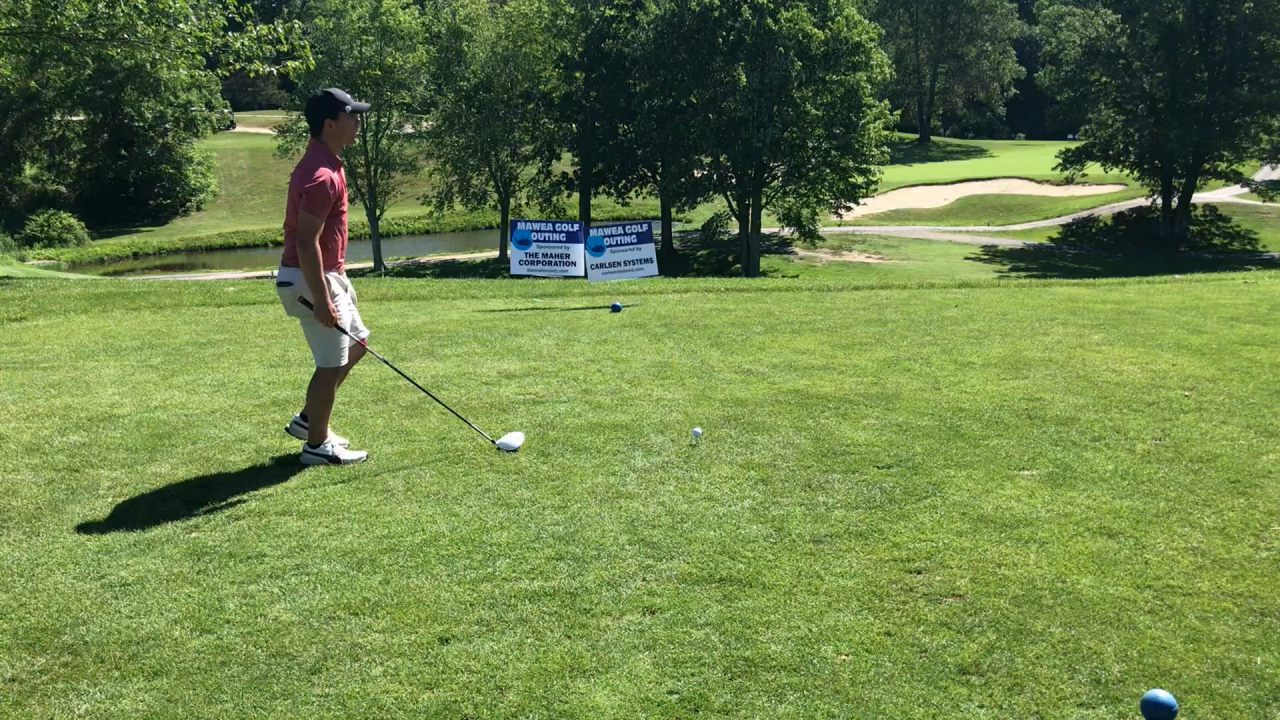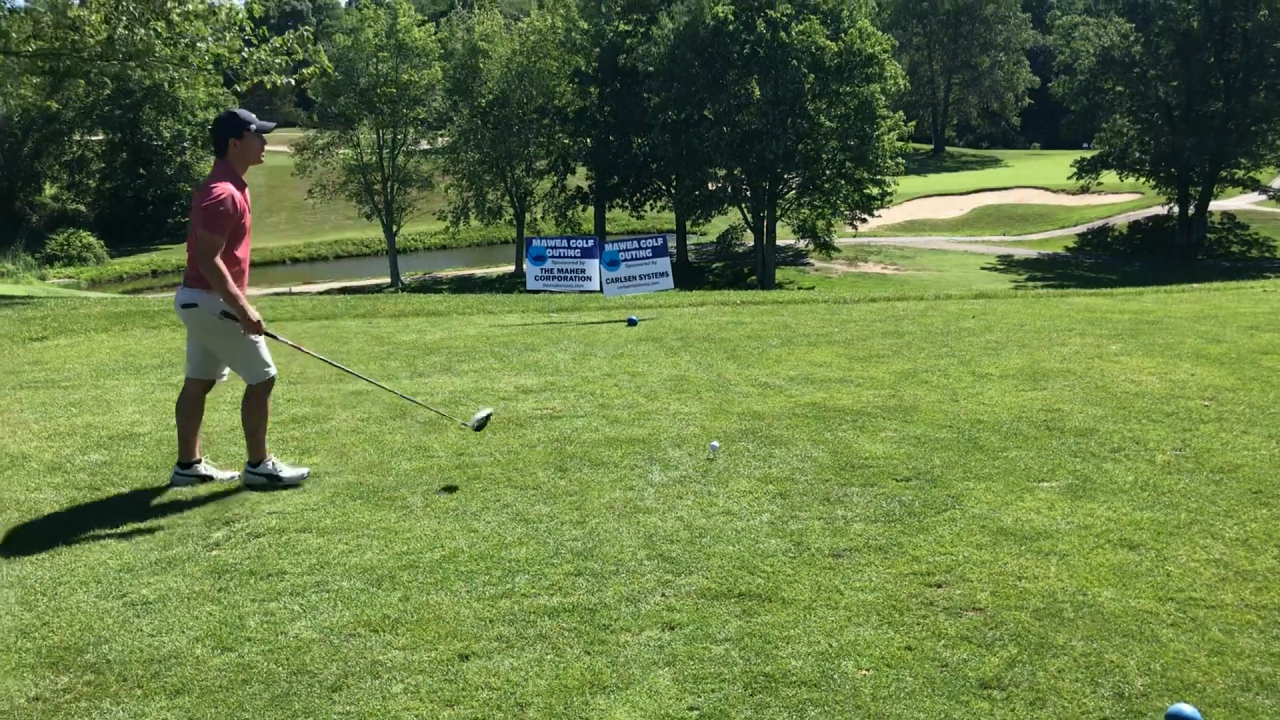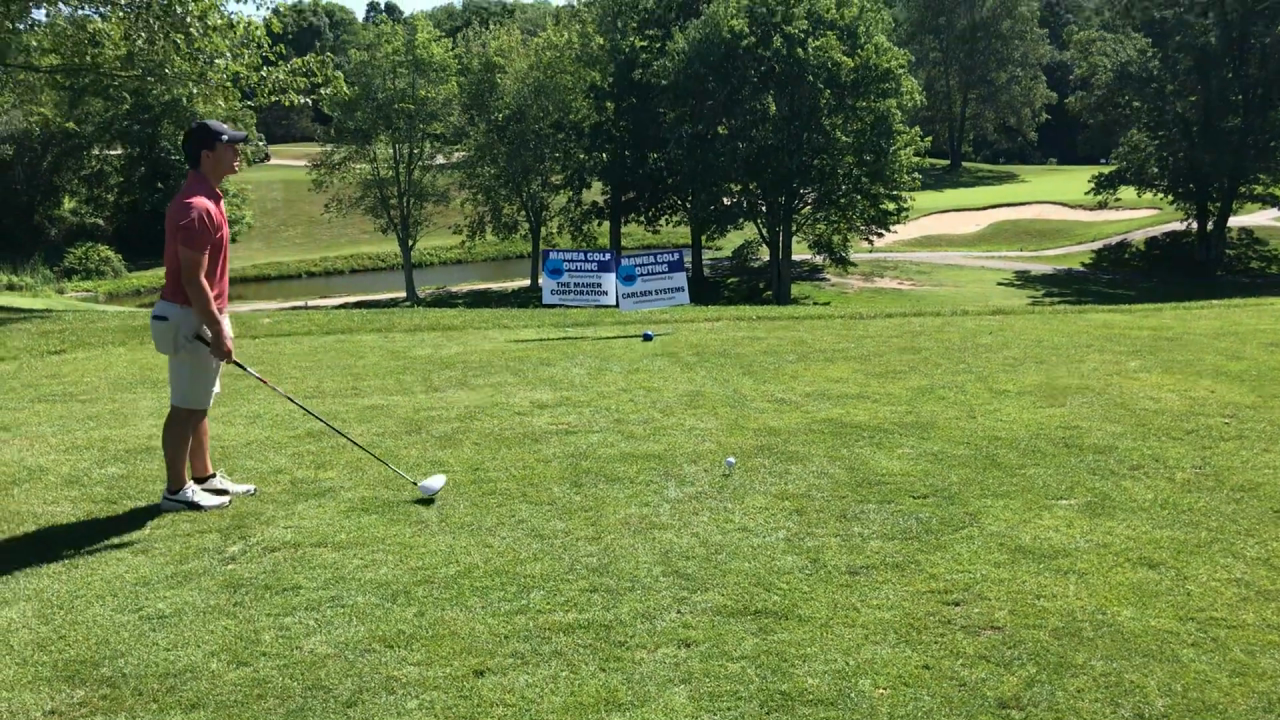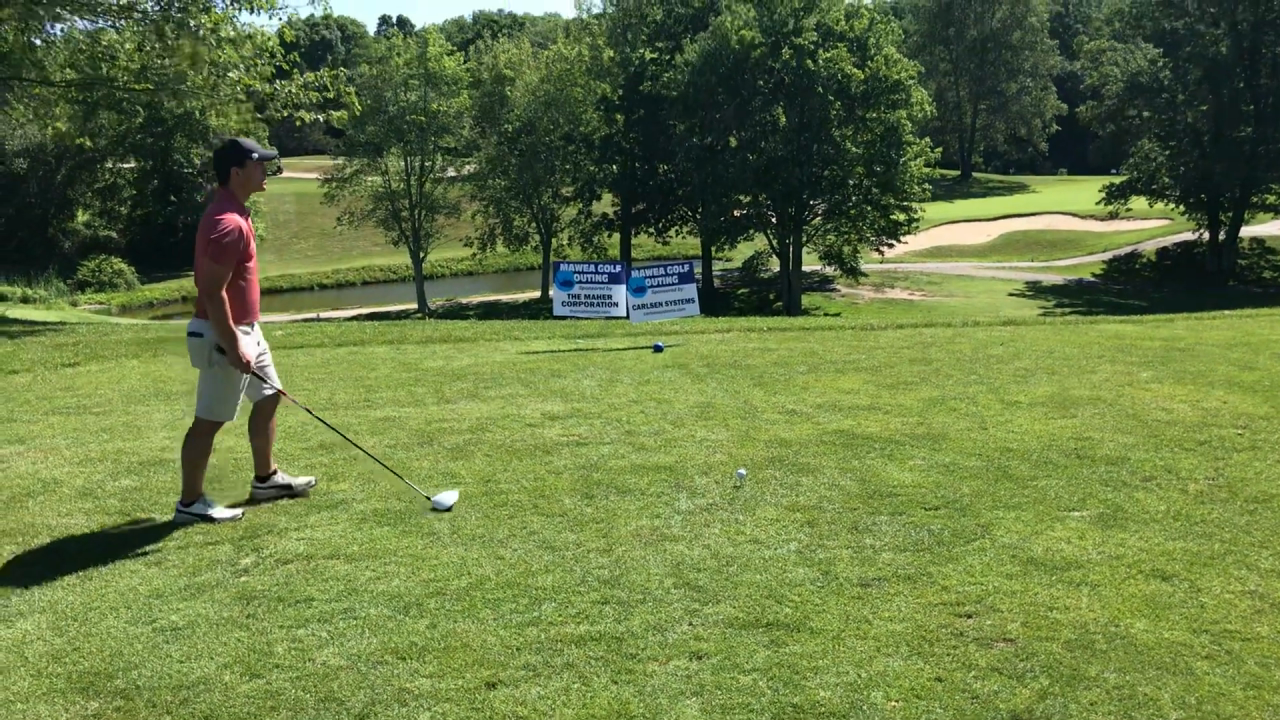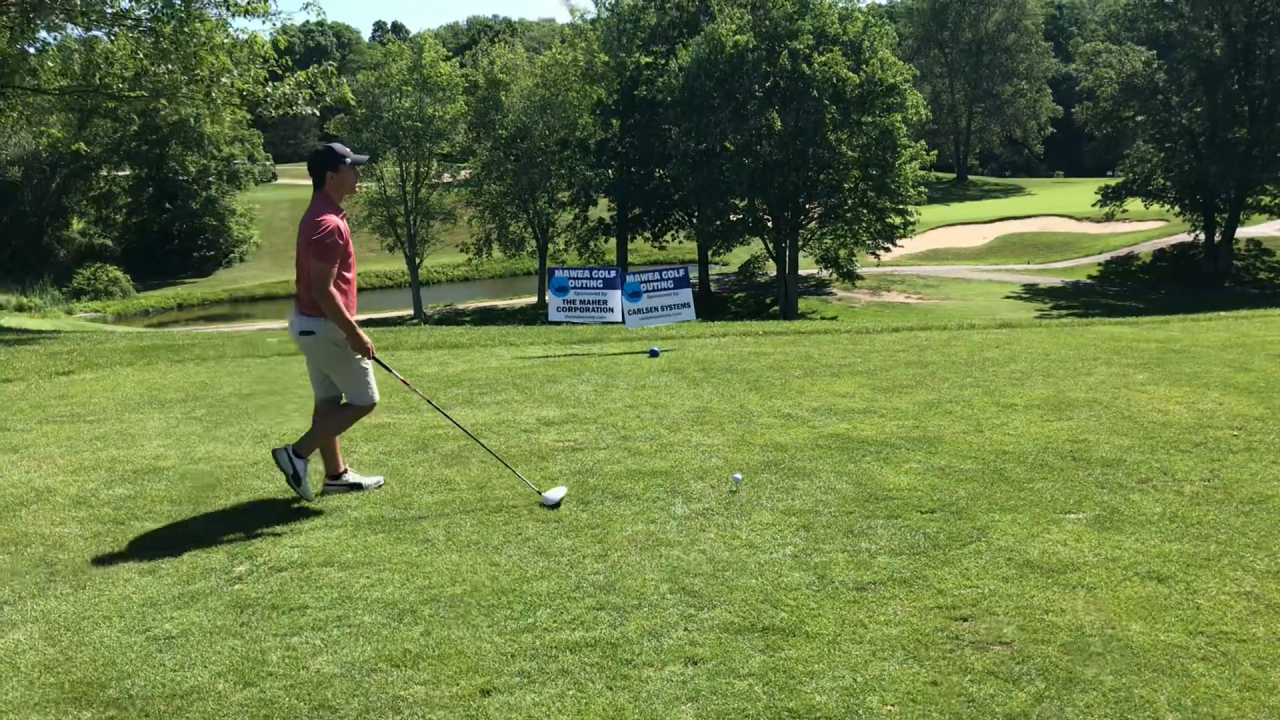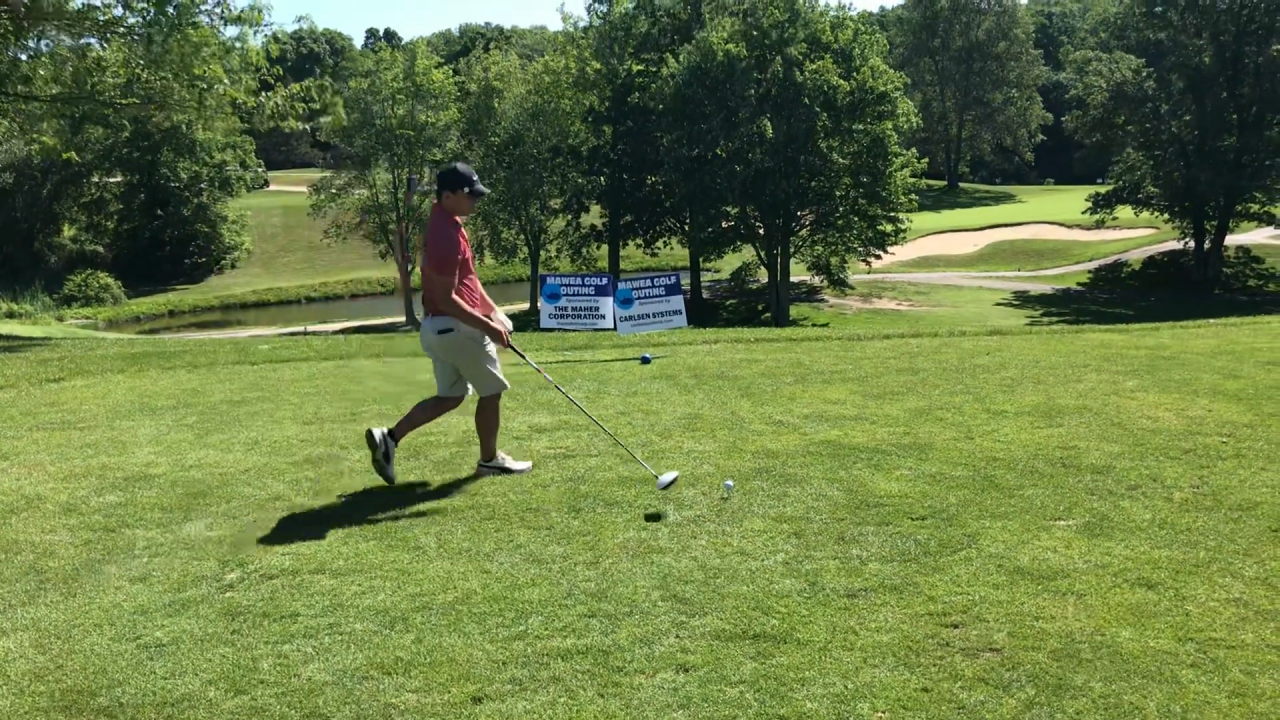
dt=0.5s
person 1, frame 1
left shoulder: (326, 165)
right shoulder: (320, 176)
right elbow: (305, 242)
right wrist: (321, 300)
left hip: (318, 277)
right hip: (308, 280)
left knee: (355, 343)
right knee: (333, 361)
left ankle: (310, 419)
right ankle: (317, 445)
person 1, frame 2
left shoulder: (230, 186)
right shoulder: (223, 194)
right elbow: (210, 260)
right wrist: (242, 308)
left hip: (201, 300)
right hip: (214, 303)
left knee: (198, 384)
right knee: (262, 378)
left ankle: (189, 464)
right ankle: (260, 464)
person 1, frame 3
left shoulder: (207, 198)
right shoulder: (198, 207)
right elbow: (192, 279)
left wrist: (218, 320)
right wrist: (216, 331)
left hip: (200, 317)
right hip: (191, 321)
left knee: (199, 404)
right knee: (186, 408)
left ankle: (205, 477)
right ankle: (177, 490)
person 1, frame 4
left shoulder: (233, 213)
right shoulder: (227, 224)
right elbow: (214, 292)
right wrist: (232, 346)
left hip: (243, 329)
right hip: (225, 336)
left knee: (268, 399)
right knee: (209, 420)
left ankle: (265, 477)
right ankle: (190, 502)
person 1, frame 5
left shoulder: (323, 215)
right shoulder: (328, 224)
right elbow: (322, 289)
left wrist: (347, 325)
right wrist: (353, 331)
left hip: (314, 324)
right hip: (324, 328)
left knee: (330, 401)
right knee: (363, 401)
left ankle: (337, 473)
right ankle: (295, 452)
person 1, frame 6
left shoulder: (448, 225)
right shoulder: (446, 236)
right elbow: (446, 298)
left wrist: (492, 310)
right wrist: (486, 325)
left hip: (440, 325)
right hip: (456, 327)
left knee: (451, 396)
right knee: (492, 391)
left ankle: (389, 438)
right ankle: (490, 458)
